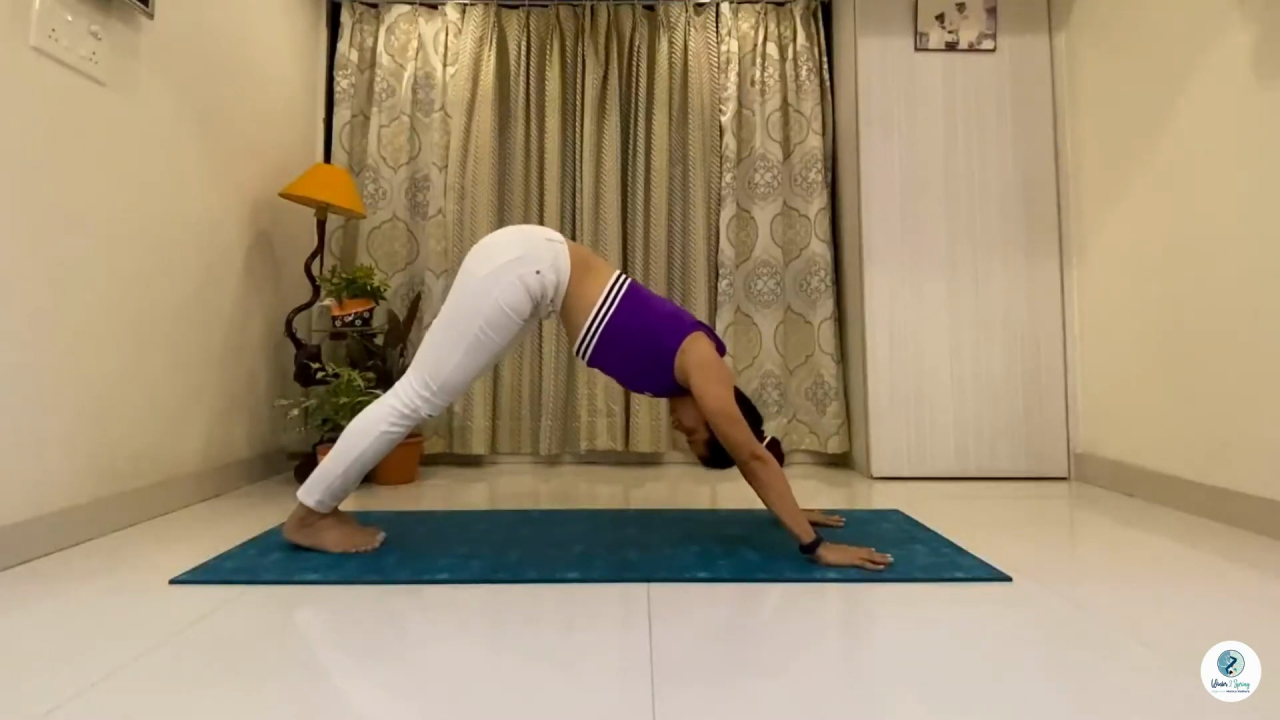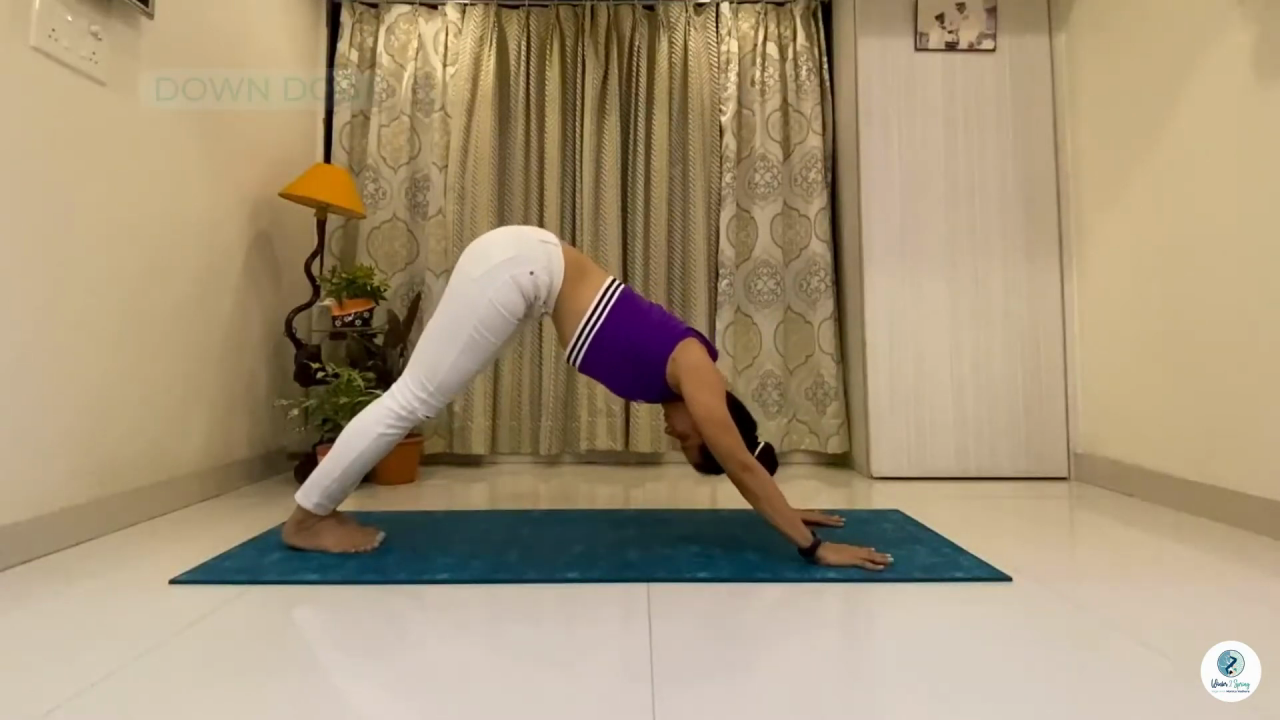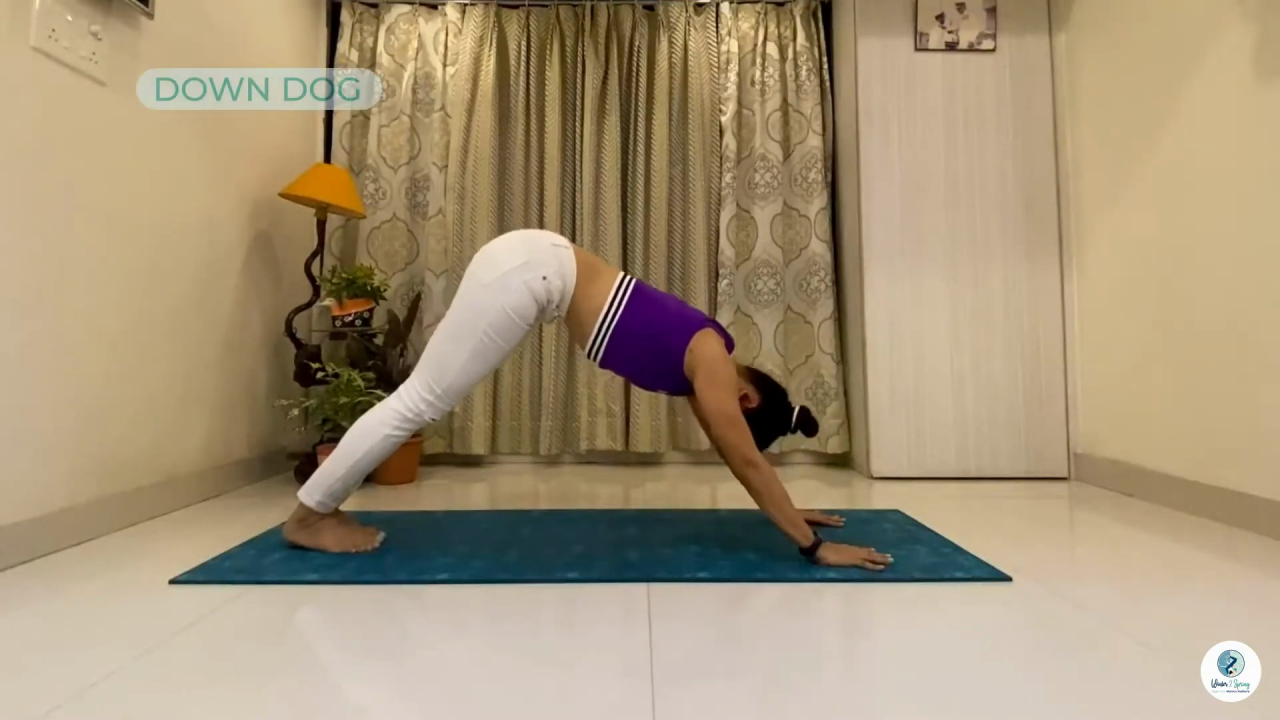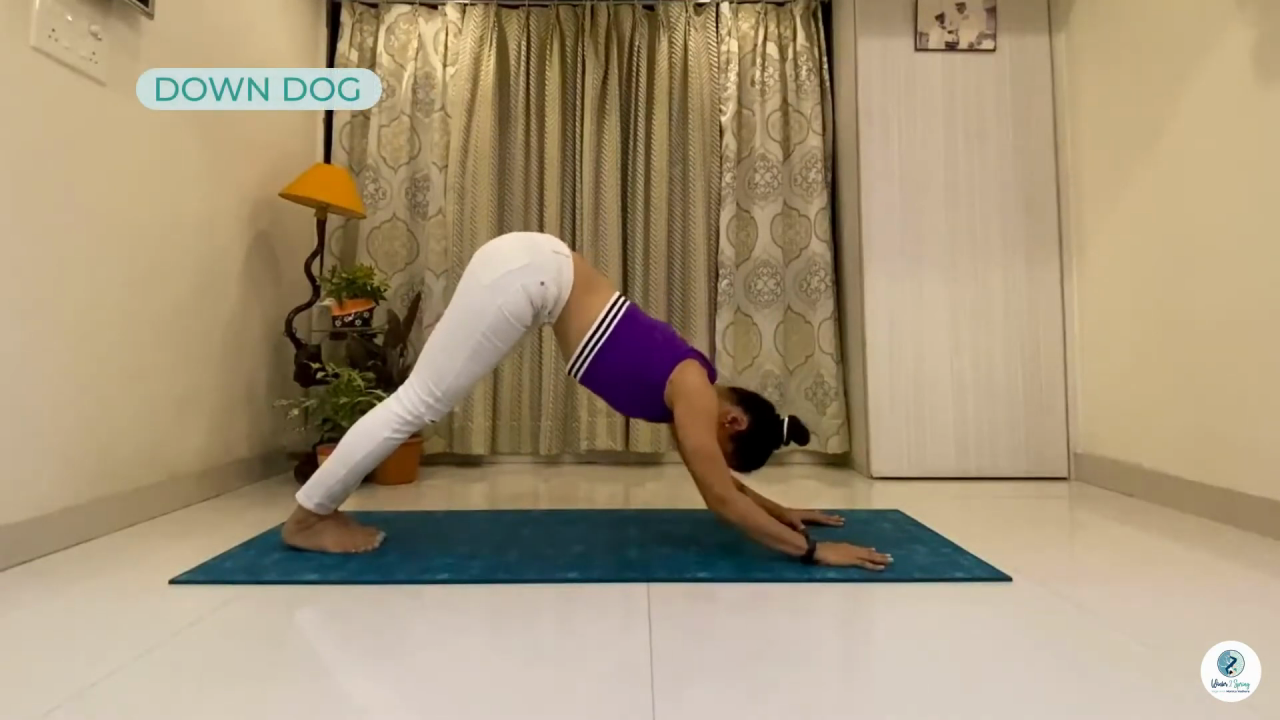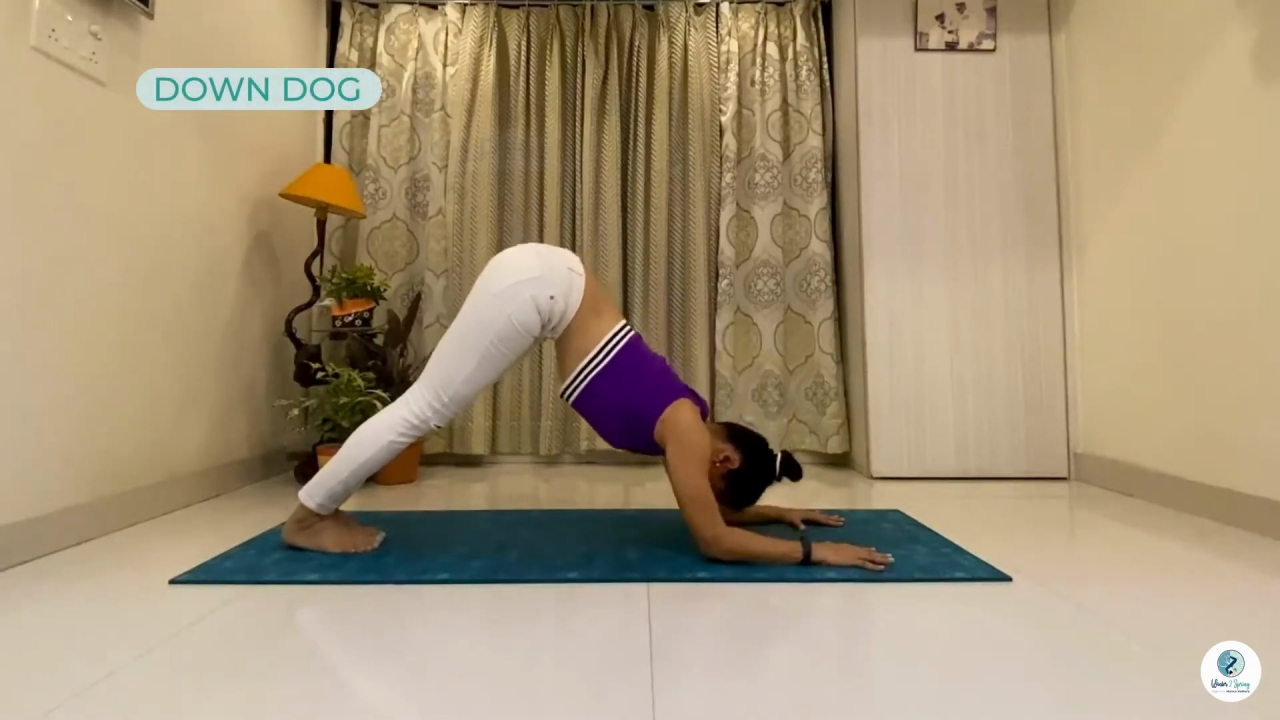
dt=0.3s
person 1, frame 1
left shoulder: (693, 364)
right shoulder: (700, 365)
left elbow: (750, 456)
right elbow: (752, 456)
left wrist: (791, 512)
right wrist: (814, 544)
left hip: (532, 262)
right hip: (527, 264)
left knee: (419, 397)
right knee: (419, 397)
left ankle: (324, 504)
right ankle: (308, 515)
person 1, frame 2
left shoulder: (689, 370)
right shoulder: (694, 373)
left elbow: (741, 467)
right elbow: (742, 466)
left wrist: (783, 512)
right wrist: (814, 548)
left hip: (525, 263)
right hip: (520, 267)
left knee: (414, 399)
right knee: (415, 400)
left ankle: (322, 507)
right ankle: (307, 517)
person 1, frame 3
left shoulder: (702, 361)
right shoulder: (710, 361)
left elbow: (740, 459)
right elbow: (745, 460)
left wrist: (788, 512)
right wrist: (814, 545)
left hip: (537, 265)
right hip: (528, 269)
left knee: (422, 399)
right knee: (422, 400)
left ankle: (324, 505)
right ankle: (308, 514)
person 1, frame 4
left shoulder: (688, 387)
right shoulder: (692, 393)
left elbow: (717, 483)
right elbow: (721, 499)
left wrist: (780, 512)
right wrist: (810, 550)
left hip: (534, 266)
right hip: (527, 273)
left knee: (419, 402)
right knee: (421, 403)
left ankle: (323, 506)
right ankle: (308, 516)
person 1, frame 5
left shoulder: (681, 422)
right shoulder: (685, 429)
left elbow: (703, 503)
right elbow: (713, 538)
left wrist: (775, 512)
right wrist: (811, 552)
left hip: (546, 276)
right hip: (537, 283)
left knee: (426, 407)
right knee: (427, 407)
left ankle: (324, 505)
right ankle: (309, 515)
